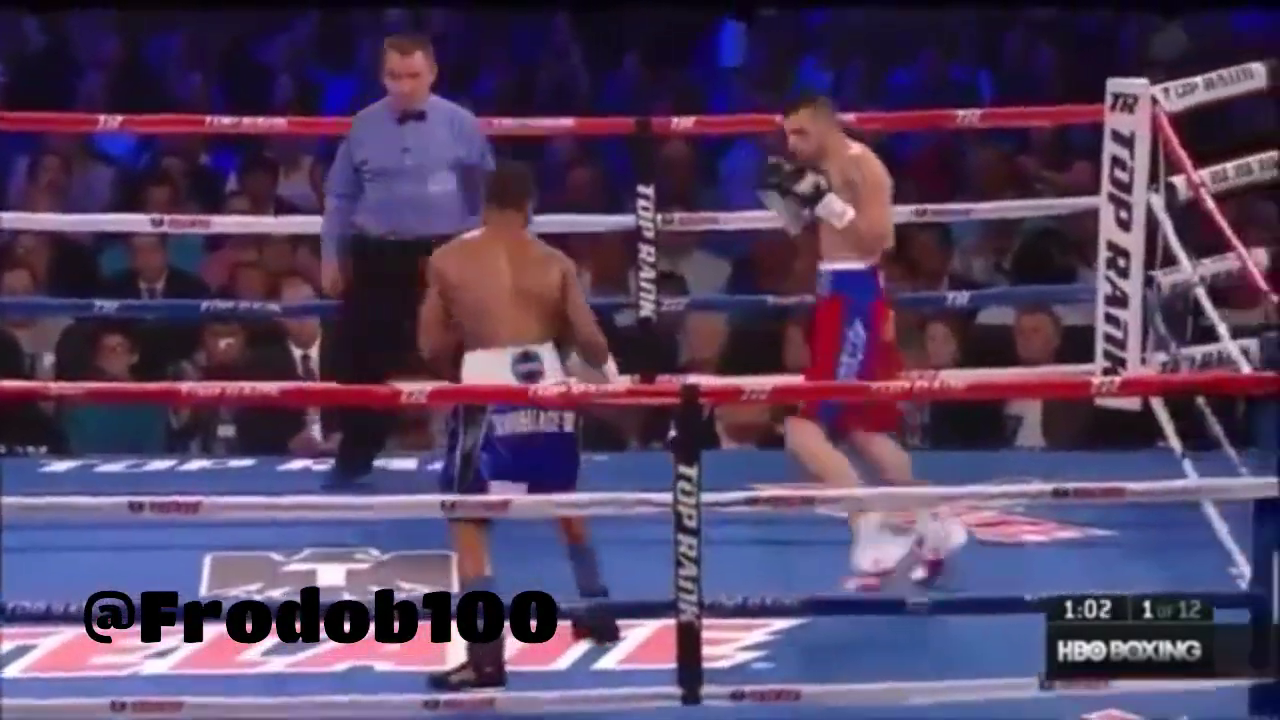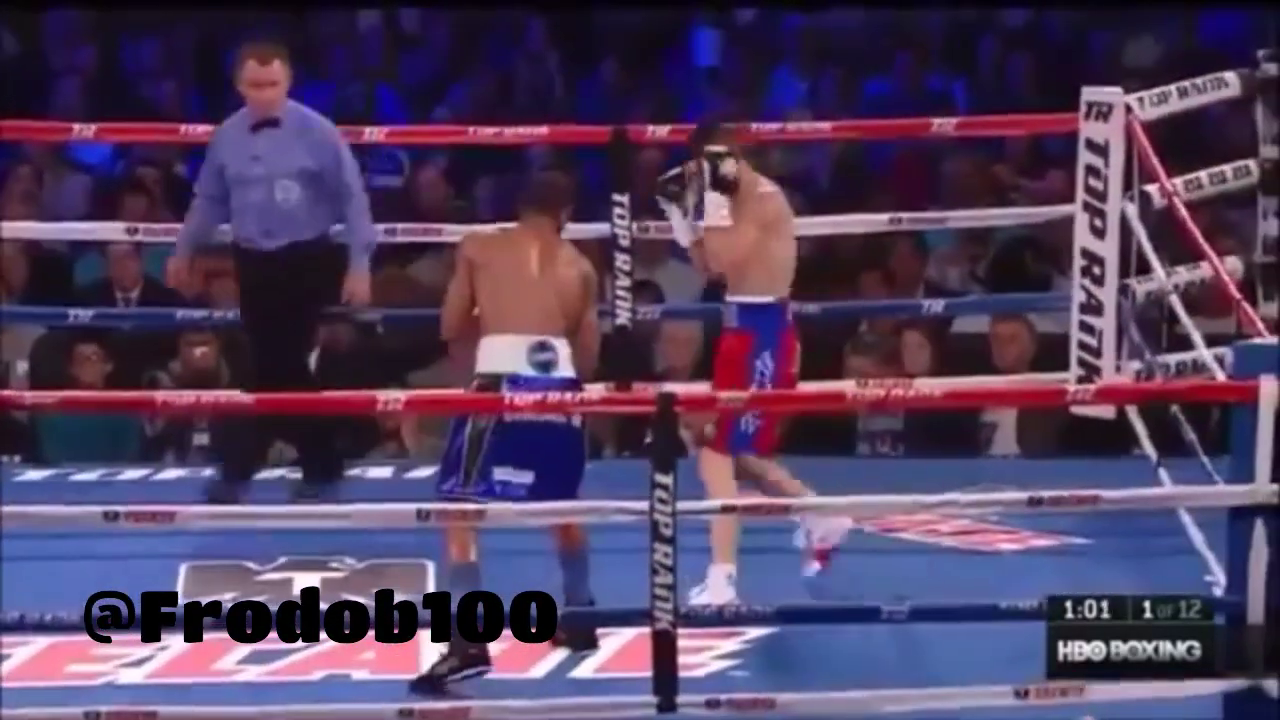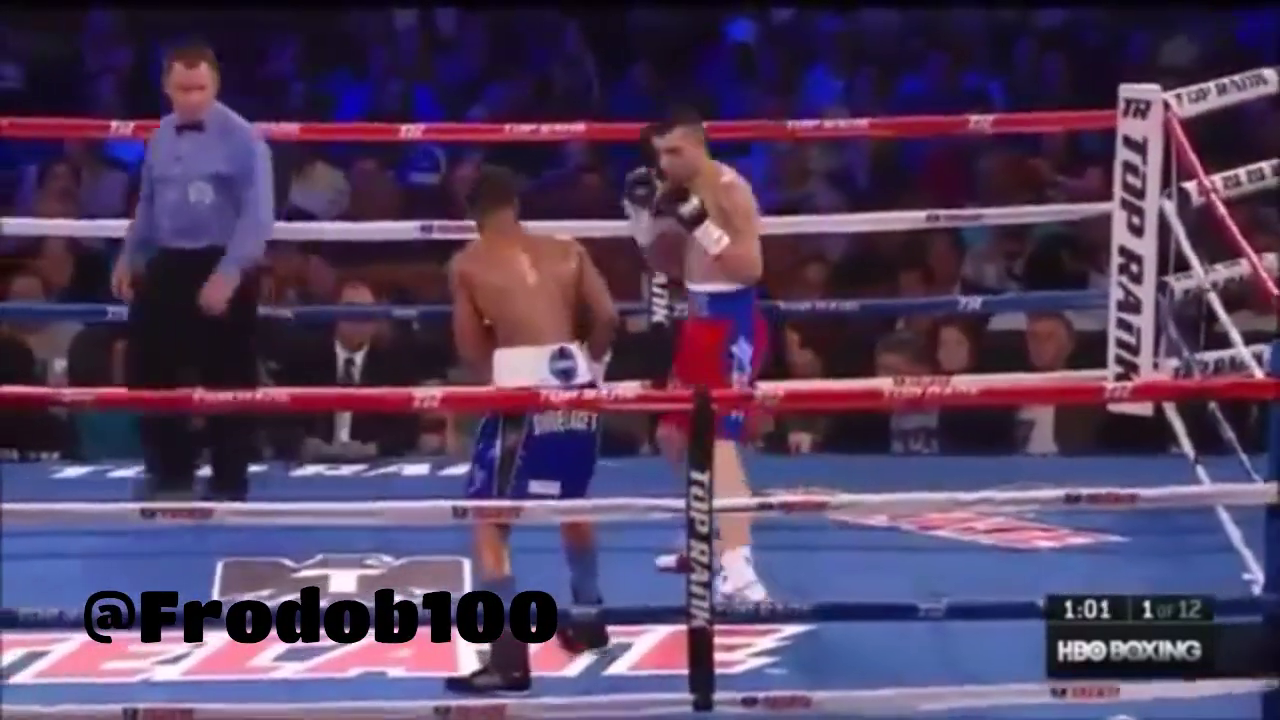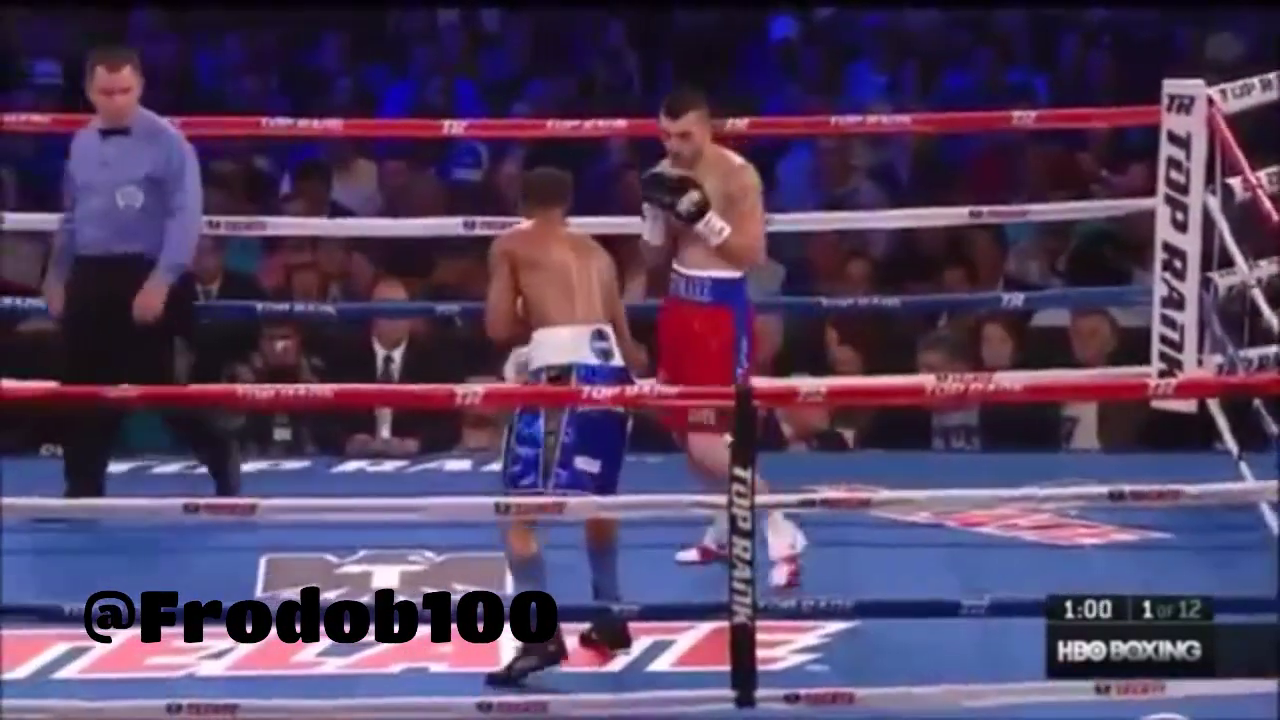
dt=0.4s
person 1, frame 1
left shoulder: (447, 260)
right shoulder: (558, 264)
left elbow: (432, 345)
right elbow: (590, 341)
right wrist: (604, 366)
left hip: (490, 395)
right hip: (548, 391)
left knee: (468, 523)
right knee: (561, 501)
left ankle: (486, 656)
right ankle: (597, 612)
person 1, frame 2
left shoulder: (478, 248)
right shoulder: (580, 266)
left elbow: (453, 331)
right elbow: (588, 356)
left hip: (501, 382)
right hip: (559, 383)
right knee: (561, 504)
left ankle: (469, 643)
right ankle: (579, 621)
person 1, frame 3
left shoulder: (466, 264)
right shoulder: (566, 249)
left elbow: (471, 350)
right elbow: (607, 317)
left hip: (522, 392)
right hip: (575, 387)
left knee: (488, 522)
right knee: (571, 502)
left ankle: (510, 660)
right ankle: (586, 619)
person 1, frame 4
left shoulder: (510, 245)
right shoulder: (598, 254)
left elbow: (499, 328)
left hip: (562, 374)
right hip: (611, 372)
right knee: (595, 497)
left ankle: (543, 635)
right ankle: (610, 620)
person 2, frame 1
left shoulder: (860, 164)
right shoulder: (825, 172)
left elbow: (879, 239)
left wrist: (825, 198)
right wrist: (786, 202)
left hip: (856, 306)
right hip: (837, 299)
left knee: (803, 430)
right knee: (866, 431)
left ankle: (872, 537)
right ankle: (938, 528)
person 2, frame 2
left shoulder: (764, 201)
right shoulder: (734, 198)
left elbow: (730, 265)
right elbow: (710, 267)
left wrist: (718, 196)
right wrist: (679, 211)
left hip: (760, 337)
right hip: (745, 331)
left knee: (714, 457)
right knee: (735, 451)
left ankle: (721, 584)
right ankle: (822, 520)
person 2, frame 3
left shoulder: (731, 190)
right shoulder: (675, 189)
left elbow: (751, 267)
right elbow: (659, 260)
left wrist: (699, 223)
right wrist: (640, 210)
left hip: (732, 324)
right hip: (699, 321)
left knee: (715, 444)
right knee: (672, 433)
left ankle: (739, 574)
right ankle: (713, 539)
person 2, frame 4
left shoulder: (736, 173)
right shoulder: (669, 174)
left elbow: (753, 252)
right elbow: (656, 253)
left wrist: (702, 215)
right wrist: (654, 211)
left hip: (723, 309)
right hip: (679, 304)
left knee: (706, 442)
right knee: (685, 430)
left ankle: (780, 530)
right ankle: (726, 527)
person 3, frame 1
left shoulder: (462, 126)
right shoulder: (364, 127)
left elbow: (485, 196)
right elbow: (340, 197)
right wrist: (331, 255)
right hip: (376, 257)
right knee: (357, 362)
right ankle: (355, 456)
person 3, frame 2
left shoulder: (317, 133)
right shoulder: (228, 135)
left elbow: (352, 201)
right elbow: (208, 200)
left wrist: (357, 266)
right wrist: (184, 251)
left hip: (305, 262)
right hip: (254, 265)
left knee: (274, 372)
right knee: (284, 372)
left ankle: (235, 476)
right ankle: (321, 467)
person 3, frame 3
left shoulder: (241, 139)
right shoulder: (158, 135)
left elbow: (256, 216)
left wrist: (228, 275)
right wrist: (129, 257)
left hip: (222, 273)
right hip: (168, 268)
left knee: (225, 382)
right knee: (147, 371)
left ankle: (229, 484)
right ankle: (171, 474)
person 3, frame 4
left shoulder: (167, 143)
right shoulder: (81, 144)
left elbow: (184, 218)
left wrist: (159, 281)
right wrist: (59, 275)
left hip: (147, 277)
right hip: (92, 277)
left knee: (152, 384)
right knee: (84, 387)
left ankle: (220, 456)
right ankle: (83, 492)
